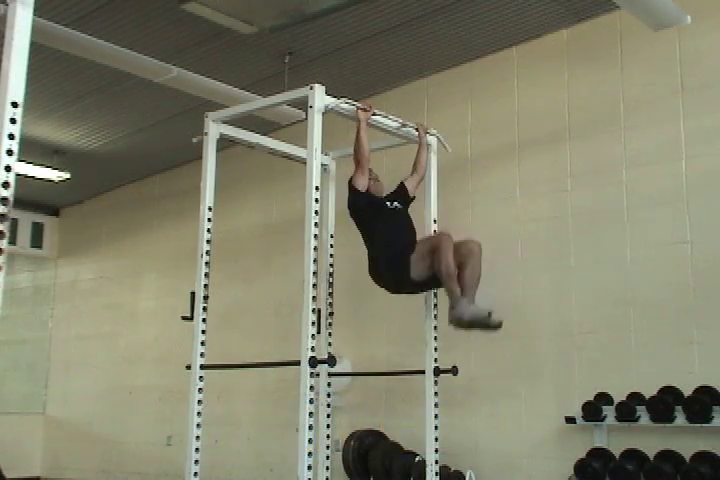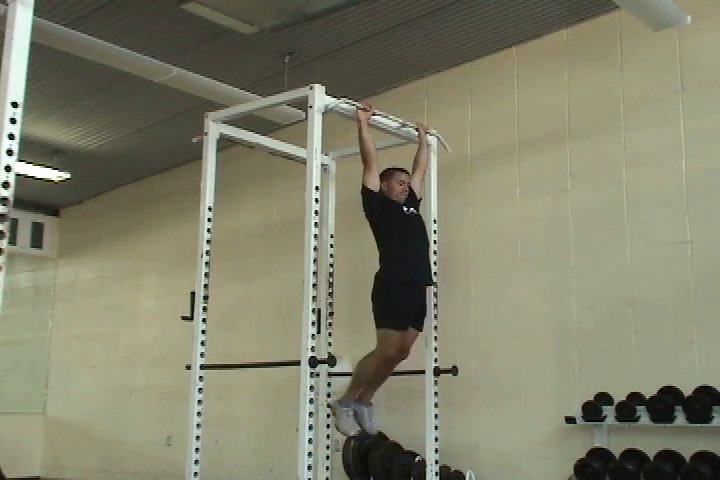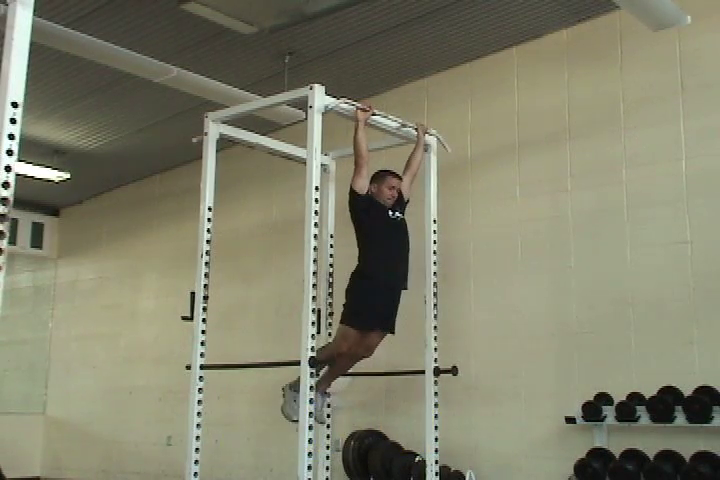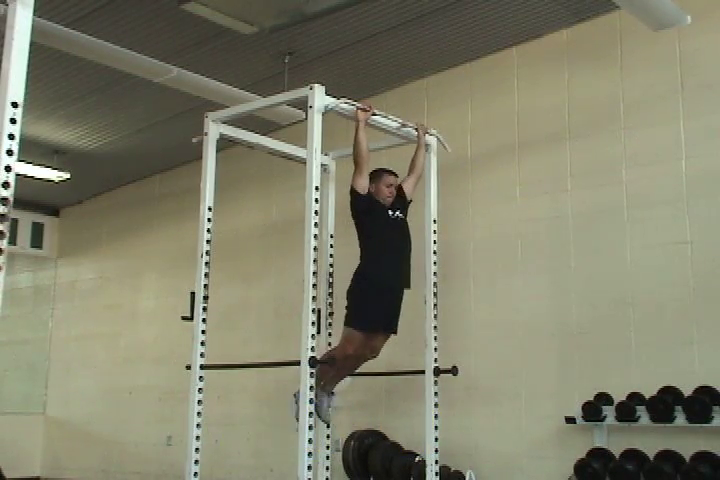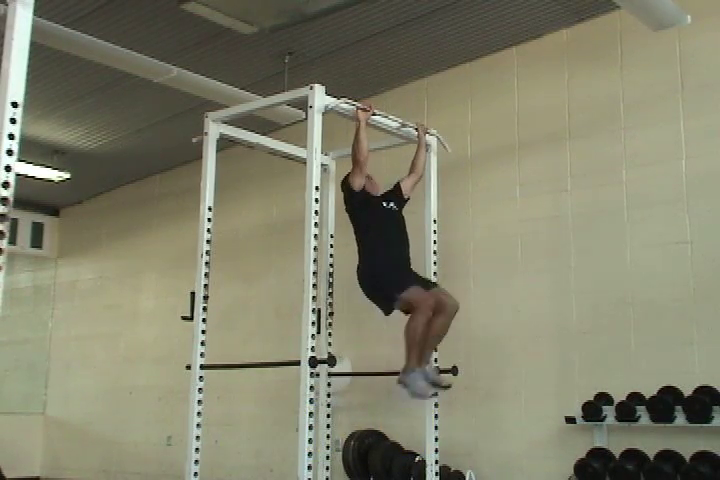
dt=0.4s
person 1, frame 1
left shoulder: (394, 200)
right shoulder: (361, 201)
left elbow: (417, 175)
right elbow: (362, 163)
left wrist: (422, 140)
right wrist: (362, 123)
left hip: (414, 271)
right hip: (392, 269)
left knee: (471, 248)
right knee: (443, 240)
left ankle: (467, 306)
right ankle: (460, 306)
person 1, frame 2
left shoulder: (411, 205)
right shoulder: (377, 204)
left elbow: (419, 170)
right elbow: (370, 165)
left wrist: (422, 139)
right wrist: (363, 124)
left hip: (416, 288)
right hip: (392, 287)
left knee: (401, 352)
right knee: (387, 352)
left ankle: (362, 402)
right ankle: (346, 402)
person 1, frame 3
left shoulder: (397, 209)
right shoulder: (363, 205)
left elbow: (411, 172)
right elbow: (361, 164)
left wrist: (420, 141)
right wrist: (360, 124)
left hip: (391, 291)
right hip: (367, 287)
left knee: (365, 349)
right knee: (343, 346)
left ankle: (320, 389)
right ankle: (296, 388)
person 1, frame 4
left shoulder: (399, 208)
right shoulder: (364, 205)
left elbow: (414, 174)
right elbow: (362, 166)
left wrist: (421, 141)
right wrist: (361, 124)
left hip: (393, 290)
right hip: (368, 287)
left knee: (370, 351)
right knee: (349, 348)
left ankle: (324, 391)
person 1, frame 5
left shoulder: (391, 200)
right shoulder: (357, 199)
left elbow: (415, 174)
right elbow: (360, 163)
left wrist: (421, 141)
right wrist: (362, 124)
left hip: (401, 273)
right hip: (377, 274)
left knee: (449, 305)
right knee: (426, 302)
left ankle: (422, 364)
right ankle: (411, 370)
